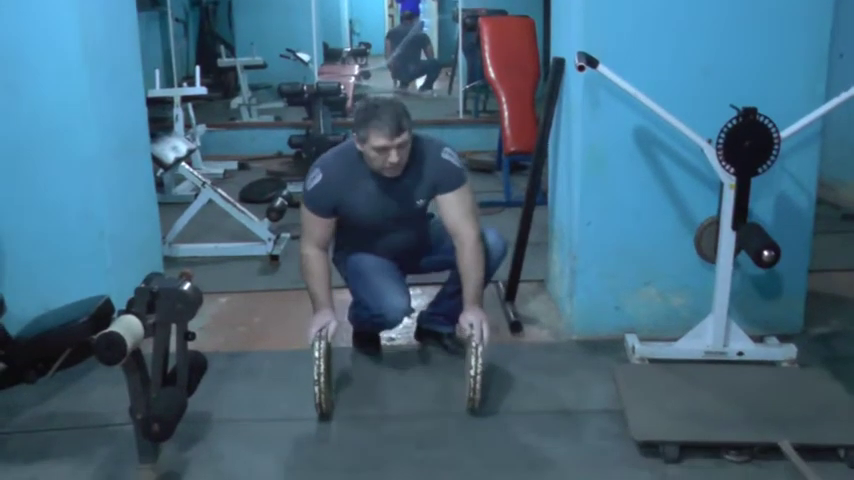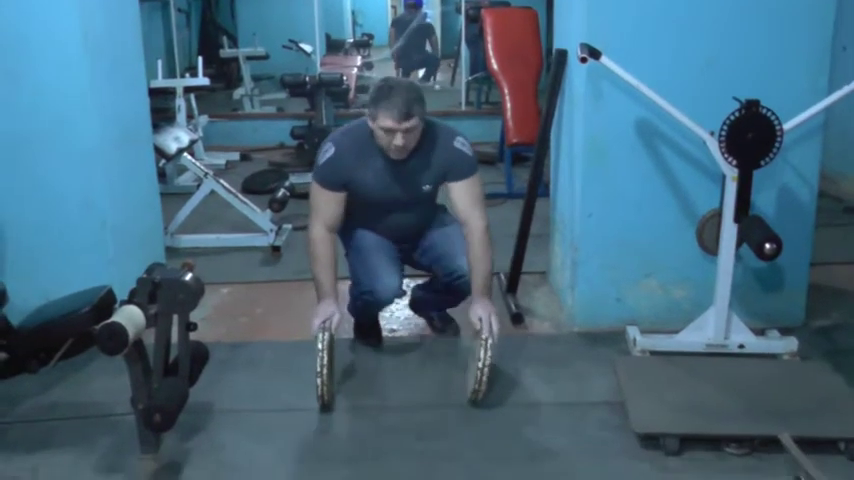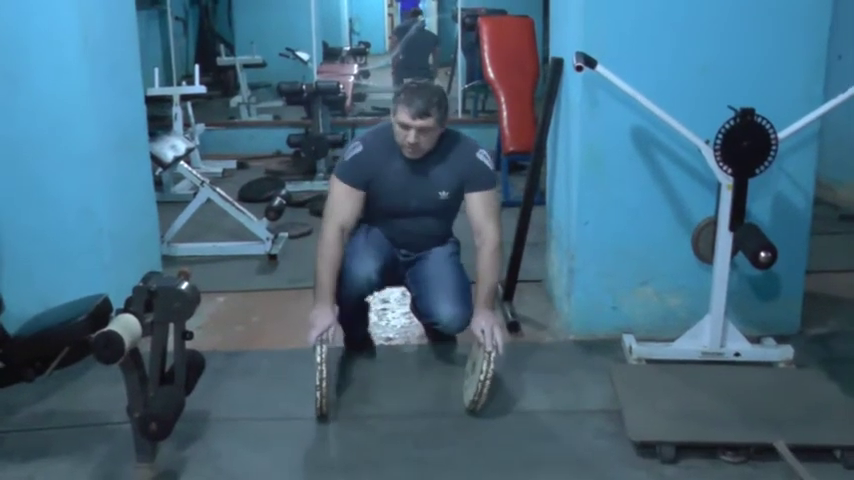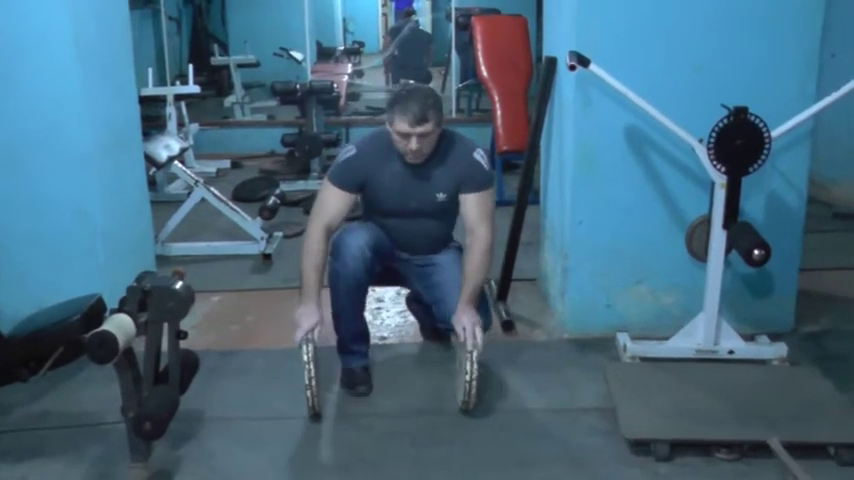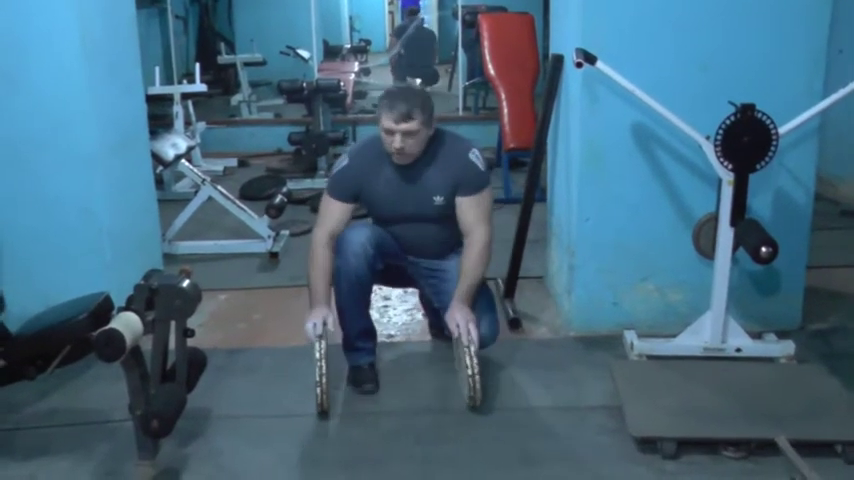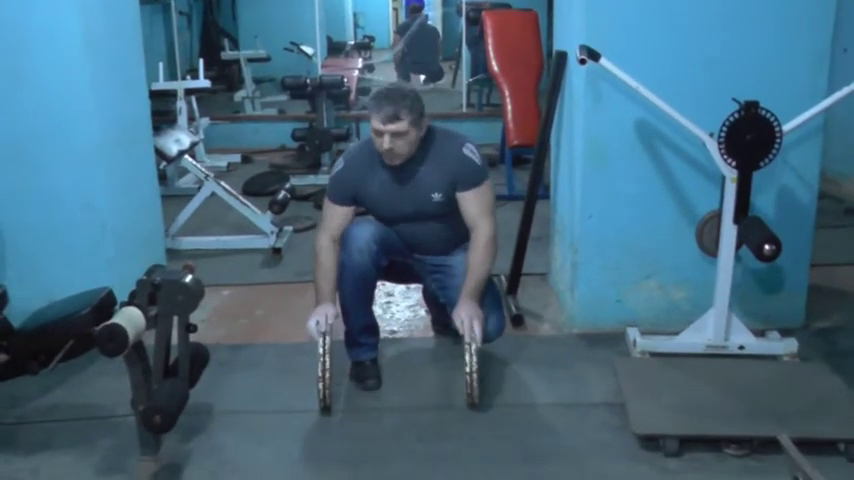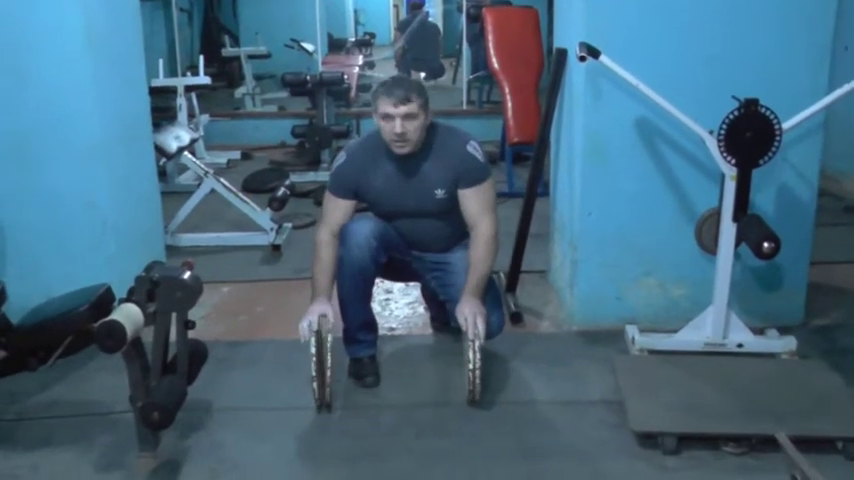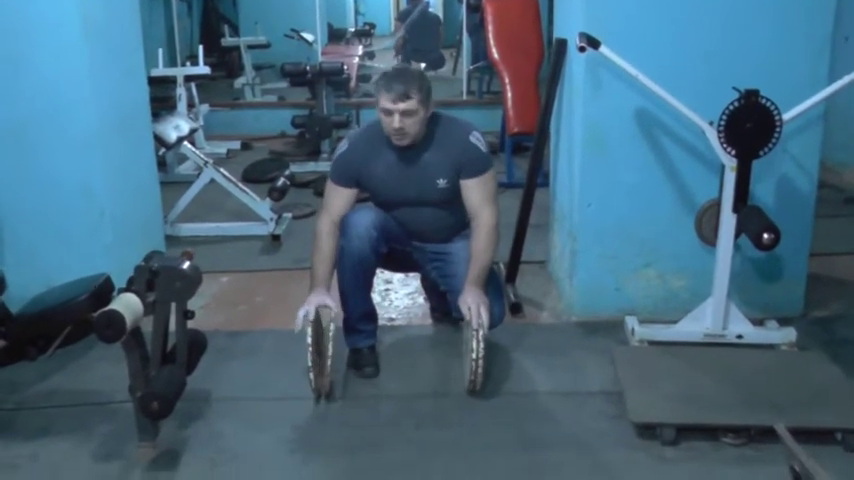
dt=0.3s
person 1, frame 1
left shoulder: (438, 158)
right shoulder: (328, 175)
left elbow: (466, 234)
right elbow: (312, 248)
left wrist: (472, 305)
right wrist: (323, 309)
left hip: (421, 241)
right hip: (363, 254)
left knee: (492, 244)
right knee: (393, 308)
left ankle: (435, 323)
right ankle: (363, 322)
person 1, frame 2
left shoulder: (450, 146)
right shoulder: (340, 149)
left elbow: (475, 222)
right elbow: (322, 228)
left wrist: (481, 297)
right wrist: (327, 298)
left hip: (427, 227)
right hip: (368, 233)
left knee: (466, 269)
right knee: (383, 288)
left ankle: (428, 303)
right ankle: (364, 317)
person 1, frame 3
left shoulder: (471, 158)
right shoulder: (365, 150)
left elbow: (488, 235)
right elbow: (336, 226)
left wrist: (484, 308)
right wrist: (324, 303)
left hip: (434, 249)
right hip: (377, 239)
left knee: (452, 318)
right knee: (359, 275)
left ankle: (426, 310)
right ankle: (354, 328)
person 1, frame 4
left shoulder: (468, 157)
right shoulder: (361, 155)
left elbow: (480, 235)
right elbow: (319, 227)
left wrist: (467, 305)
right wrist: (309, 302)
left hip: (436, 254)
right hip: (382, 251)
left knee: (472, 326)
right knee: (351, 243)
left ankle: (424, 307)
right ankle: (354, 357)
person 1, frame 5
left shoulder: (463, 158)
right shoulder: (356, 162)
left elbow: (478, 235)
right elbow: (324, 235)
left wrist: (460, 303)
right wrist: (319, 305)
left hip: (445, 259)
right hip: (390, 255)
left knee: (481, 332)
right knee: (353, 241)
left ankle: (435, 305)
right ankle: (360, 355)
person 1, frame 6
left shoulder: (459, 154)
right shoulder: (352, 165)
left elbow: (483, 229)
right elbow: (328, 238)
left wrist: (469, 299)
right wrist: (325, 302)
left hip: (449, 255)
right hip: (393, 253)
left knee: (487, 327)
right knee: (358, 237)
left ankle: (439, 301)
right ankle: (362, 351)
person 1, frame 7
left shoulder: (462, 150)
right shoulder: (354, 159)
left elbow: (484, 227)
right elbow: (328, 231)
left wrist: (471, 296)
right wrist: (320, 298)
left hip: (448, 253)
right hip: (393, 250)
left knee: (486, 324)
right knee: (356, 233)
left ankle: (438, 299)
right ankle: (361, 348)
person 1, frame 8
left shoulder: (464, 141)
right shoulder: (356, 147)
left elbow: (484, 217)
right elbow: (329, 220)
left wrist: (473, 286)
right wrist: (319, 288)
left hip: (449, 243)
right hip: (393, 241)
left knee: (488, 312)
right knee: (357, 223)
left ankle: (438, 287)
right ankle: (361, 339)
